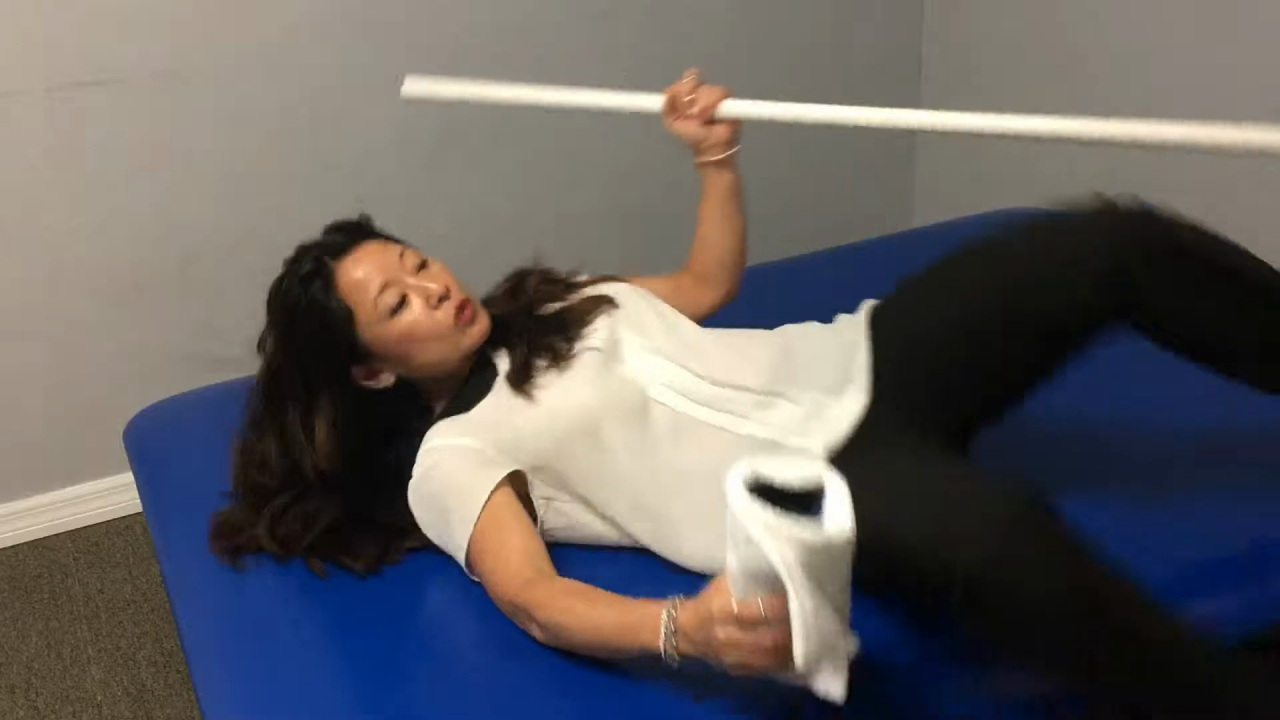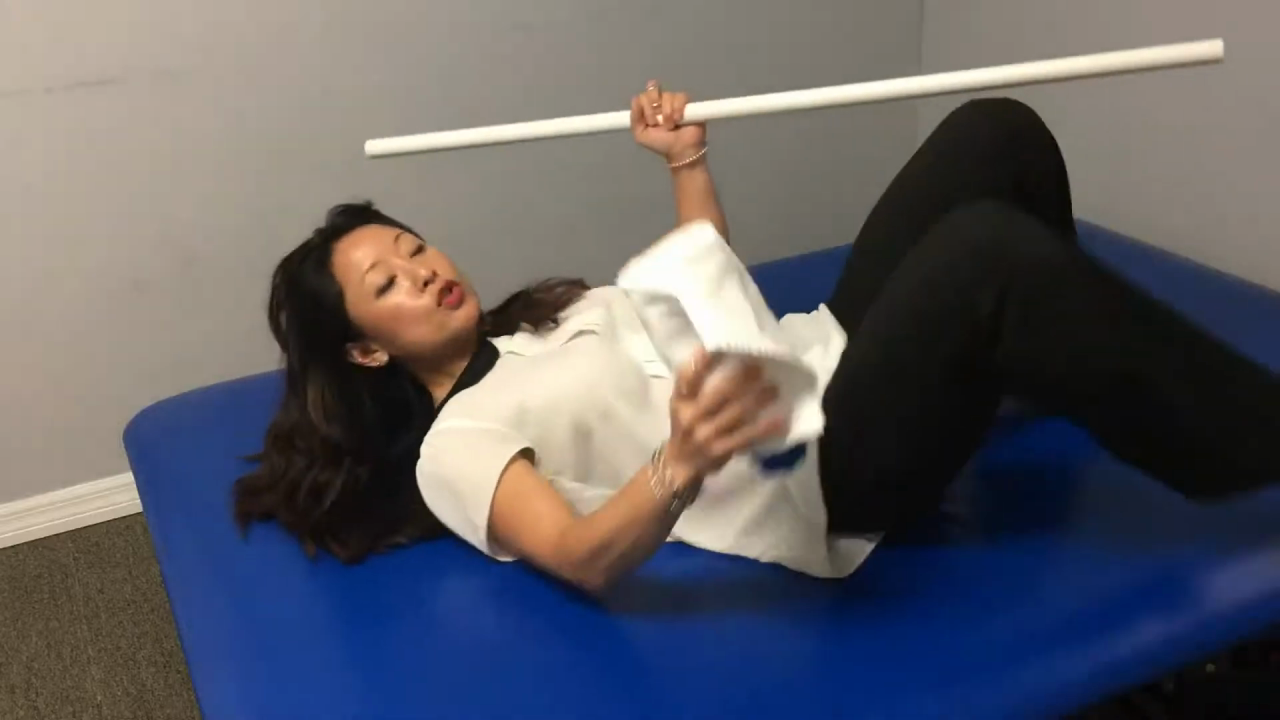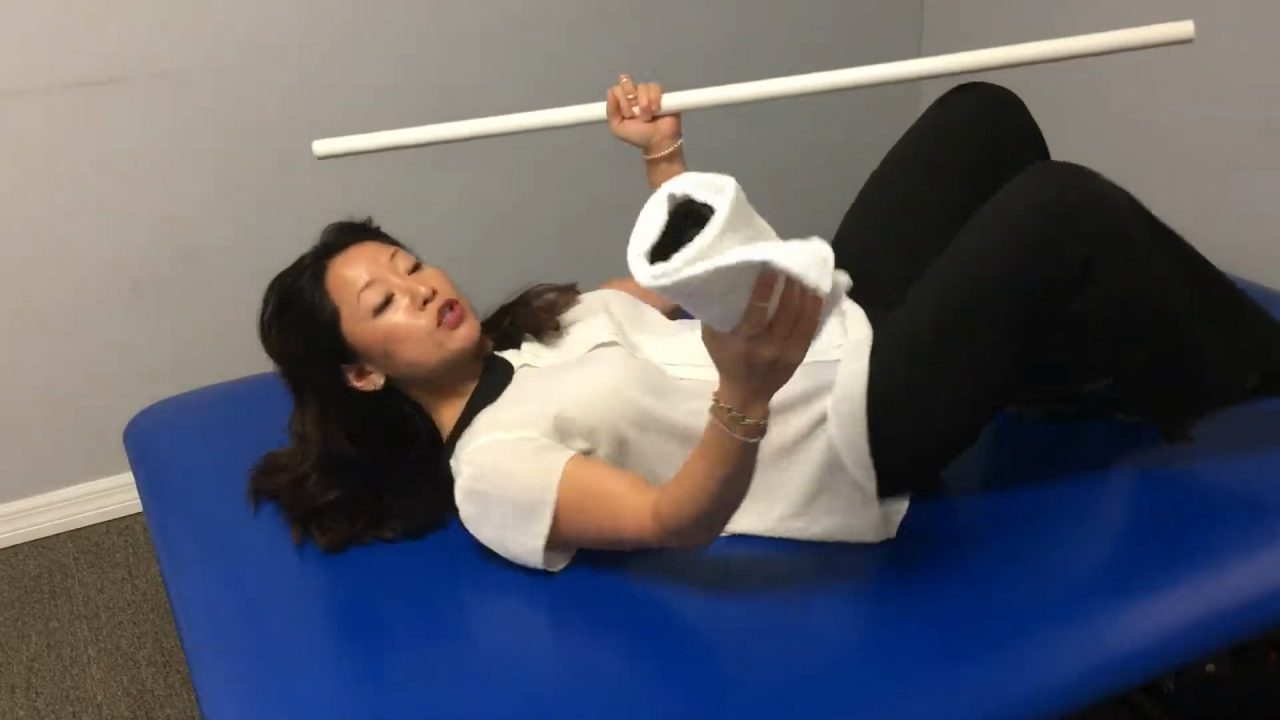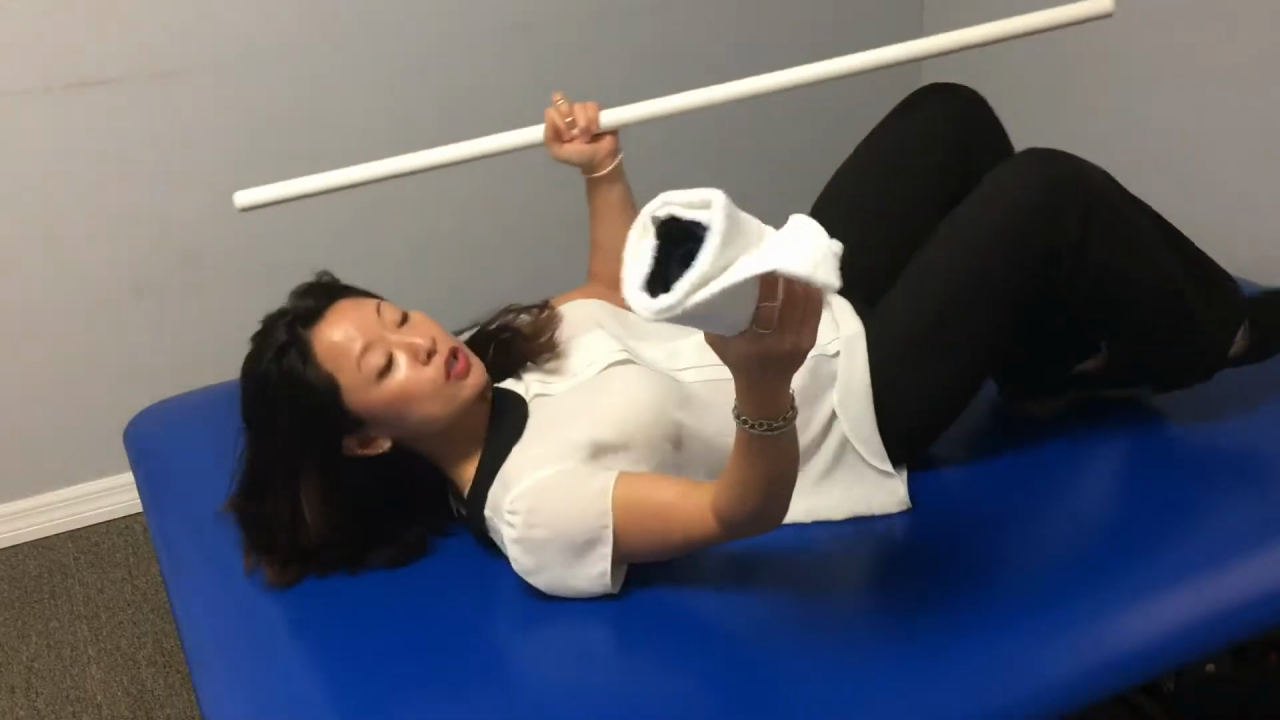
dt=0.3s
person 1, frame 1
left shoulder: (550, 307)
right shoulder: (451, 458)
left elbow: (710, 284)
right elbow: (538, 603)
left wrist: (714, 158)
right wrist: (683, 630)
left hip: (855, 368)
left knee: (1108, 240)
right knee: (995, 530)
person 1, frame 2
left shoulder: (537, 313)
right shoulder: (451, 449)
right elbow: (584, 556)
left wrist: (686, 162)
right wrist: (683, 464)
left hip: (835, 357)
right hip: (830, 480)
left knee: (998, 133)
right knee: (986, 250)
left ankle: (1062, 368)
person 1, frame 3
left shoulder: (528, 326)
right shoulder: (484, 464)
right elbow: (669, 522)
left wrist: (663, 155)
right wrist: (745, 402)
left hip: (840, 333)
right hip: (859, 441)
left knee: (984, 116)
right knee: (1061, 209)
left ankle: (1059, 366)
person 1, frame 4
left shoulder: (489, 352)
right shoulder: (530, 509)
left elbow: (616, 288)
right elbow: (741, 513)
left wrist: (602, 172)
right wrist: (764, 386)
left hip: (818, 320)
right hip: (862, 400)
left knee: (950, 114)
right knee: (1050, 190)
left ankle: (1053, 363)
